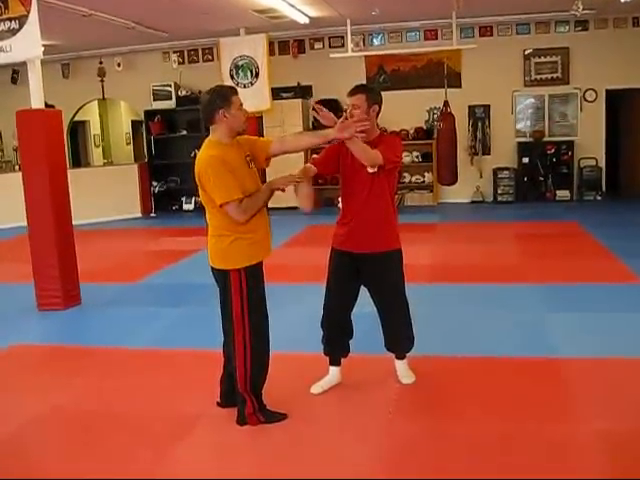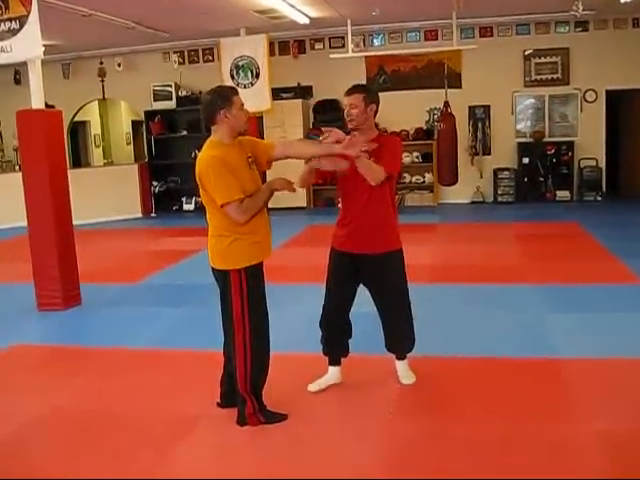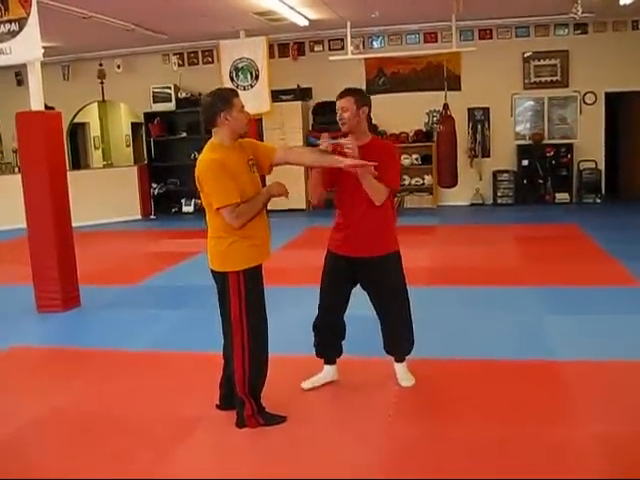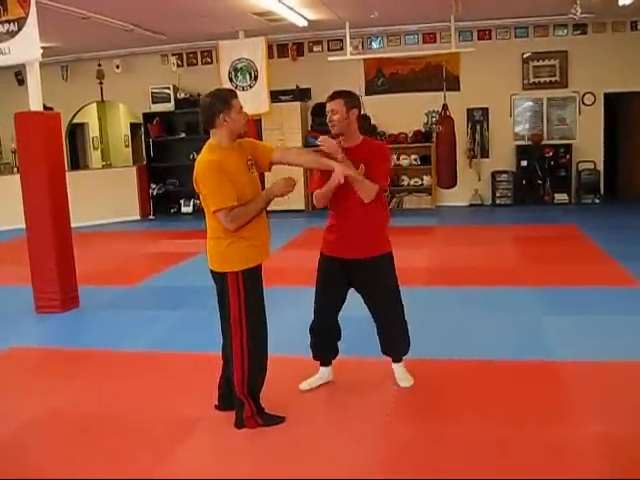
dt=0.1s
person 1, frame 1
left shoulder: (242, 145)
right shoulder: (212, 159)
left elbow: (286, 143)
right elbow: (240, 212)
left wrist: (334, 135)
right wrist: (272, 186)
left hip: (245, 255)
right hip: (235, 258)
left knee: (240, 329)
right knee: (249, 332)
left ankle: (231, 393)
right ankle: (251, 408)
person 1, frame 2
left shoulder: (244, 146)
right shoulder: (213, 160)
left elbow: (289, 148)
right elbow: (240, 212)
left wrist: (338, 148)
right wrist: (271, 186)
left hip: (246, 255)
right hip: (235, 259)
left knee: (240, 330)
right knee: (249, 333)
left ankle: (231, 393)
right ankle: (251, 408)
person 1, frame 3
left shoulder: (245, 148)
right shoulder: (212, 162)
left elbow: (292, 155)
right elbow: (234, 218)
left wrist: (339, 160)
right wrist: (269, 192)
left hip: (246, 257)
right hip: (234, 261)
left knee: (239, 331)
right knee: (247, 334)
left ankle: (232, 395)
right ankle: (248, 410)
person 1, frame 4
left shoulder: (245, 147)
right shoulder: (211, 164)
left elbow: (288, 155)
right elbow: (230, 221)
left wrist: (332, 165)
right wrist: (270, 193)
left hip: (246, 258)
right hip: (234, 262)
left knee: (241, 332)
right knee: (246, 335)
left ankle: (230, 396)
right ankle: (248, 411)
person 2, frame 1
left shoulder: (391, 144)
right shoulder: (338, 145)
left elbow: (370, 158)
right elbow: (310, 169)
left wrist: (338, 127)
right wrist: (302, 187)
left hip: (382, 245)
right hip: (345, 243)
left knee: (393, 306)
right knee: (334, 309)
left ankle: (401, 361)
right ankle: (334, 370)
person 2, frame 2
left shoulder: (391, 145)
right shoulder: (339, 147)
left elbow: (376, 177)
right elbow: (305, 178)
left wrist: (349, 146)
right wrist: (314, 165)
left hip: (383, 246)
right hip: (344, 244)
left knee: (395, 306)
right knee: (334, 309)
left ankle: (401, 362)
right ankle: (333, 369)
person 2, frame 3
left shoulder: (387, 150)
left elbow: (380, 197)
right elbow: (315, 197)
right wrist: (321, 168)
left hip: (380, 249)
right hip: (341, 247)
left knee: (394, 308)
right knee: (328, 310)
left ankle: (400, 364)
right ankle: (329, 368)
person 2, frame 4
left shoulder: (378, 151)
right shoulder: (327, 155)
left elbow: (368, 194)
right elbow: (319, 201)
left wrist: (342, 160)
right wrist: (333, 182)
left hip: (372, 250)
right hip: (334, 249)
left knee: (388, 310)
right knee: (323, 313)
left ankle: (398, 364)
right ankle: (325, 369)
